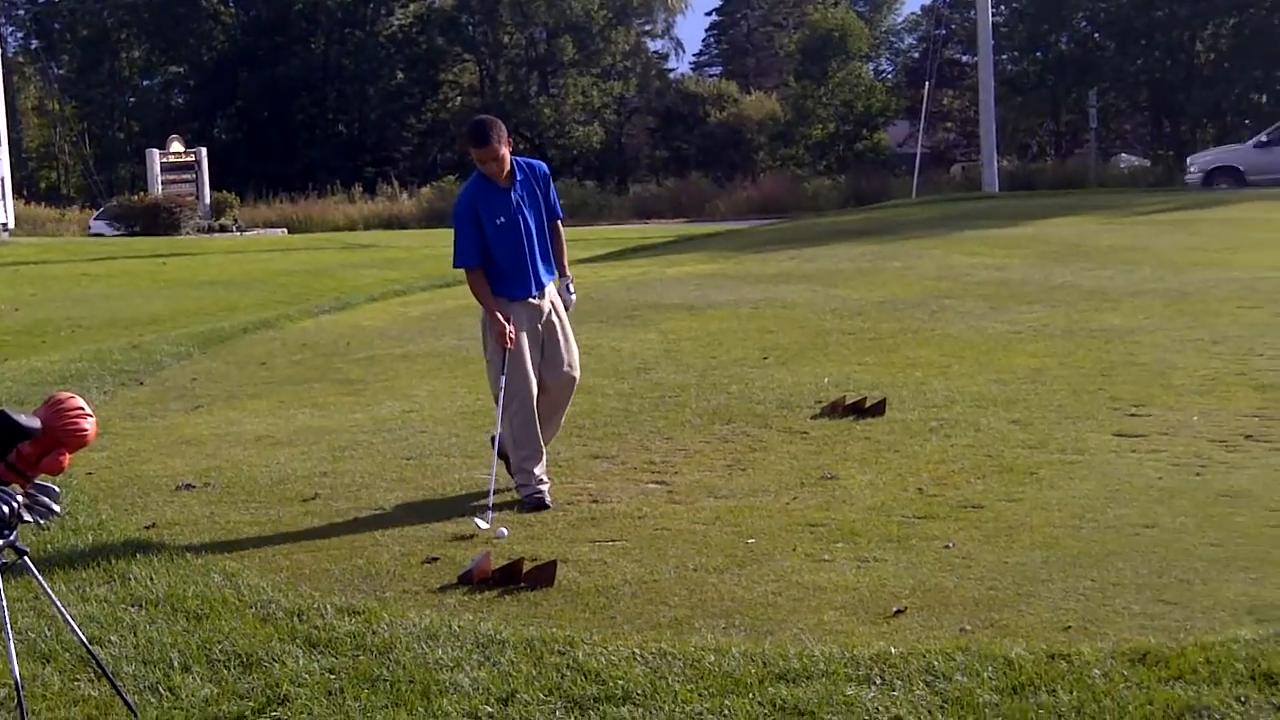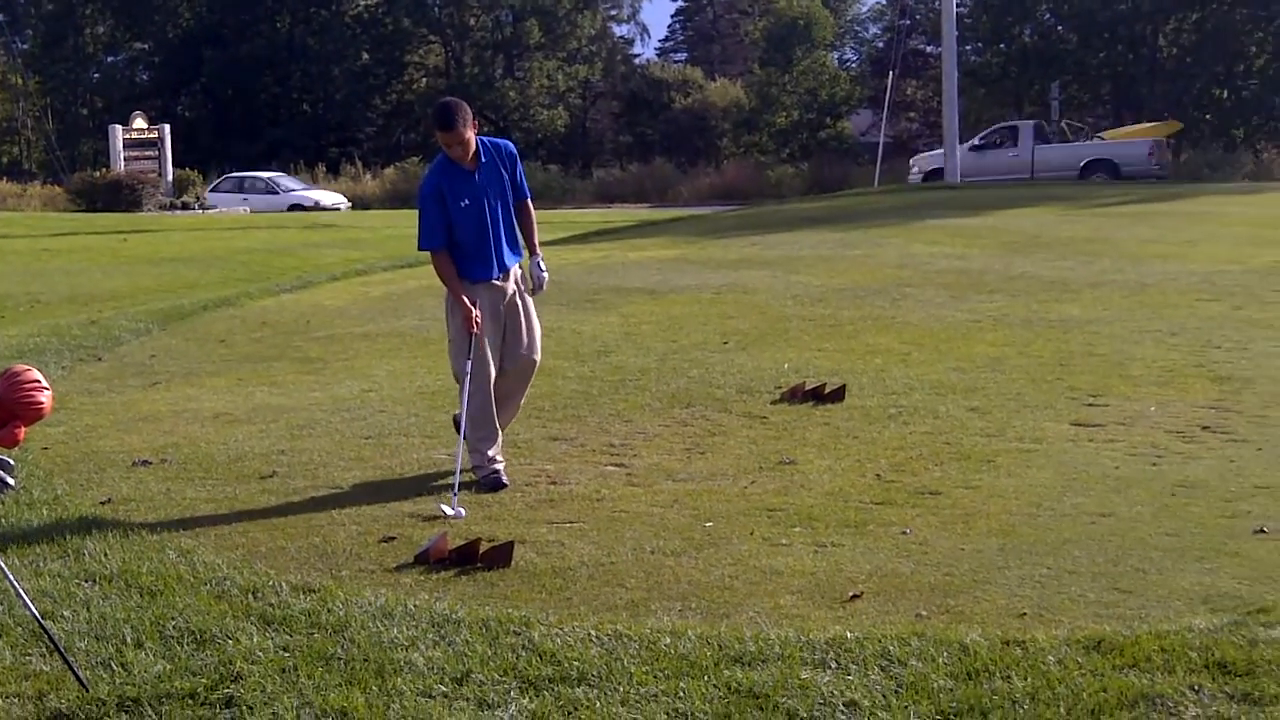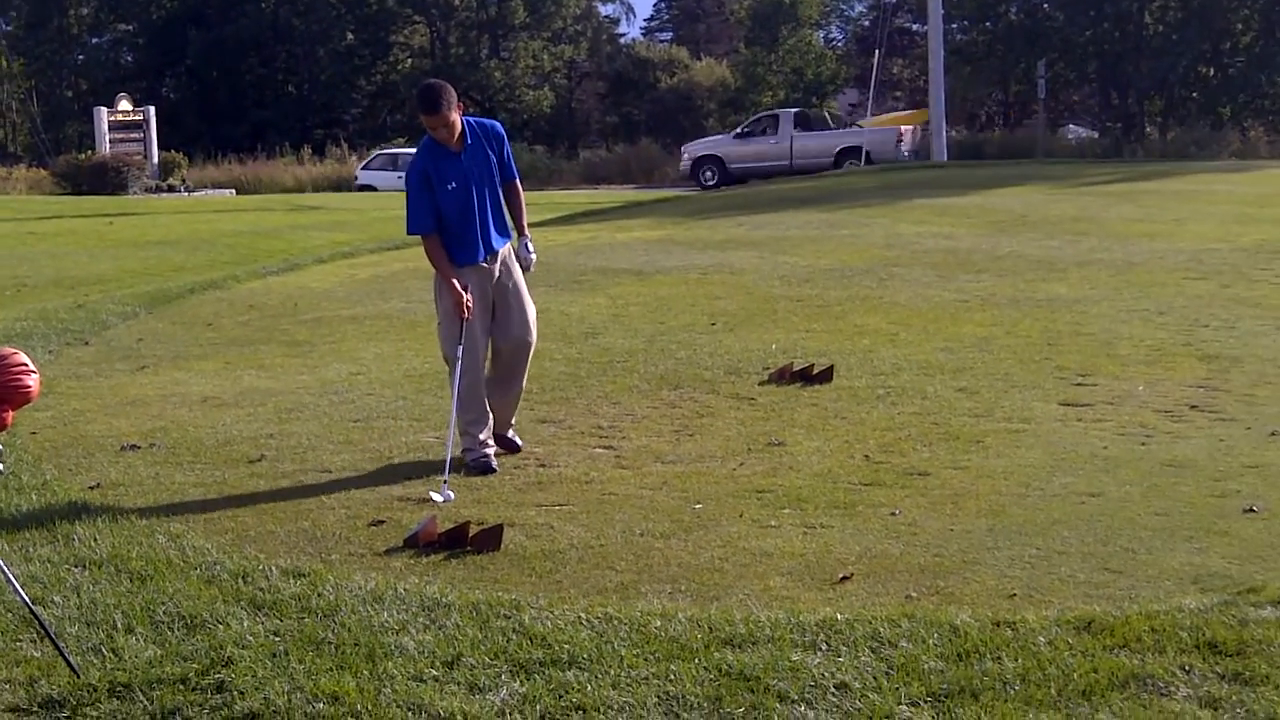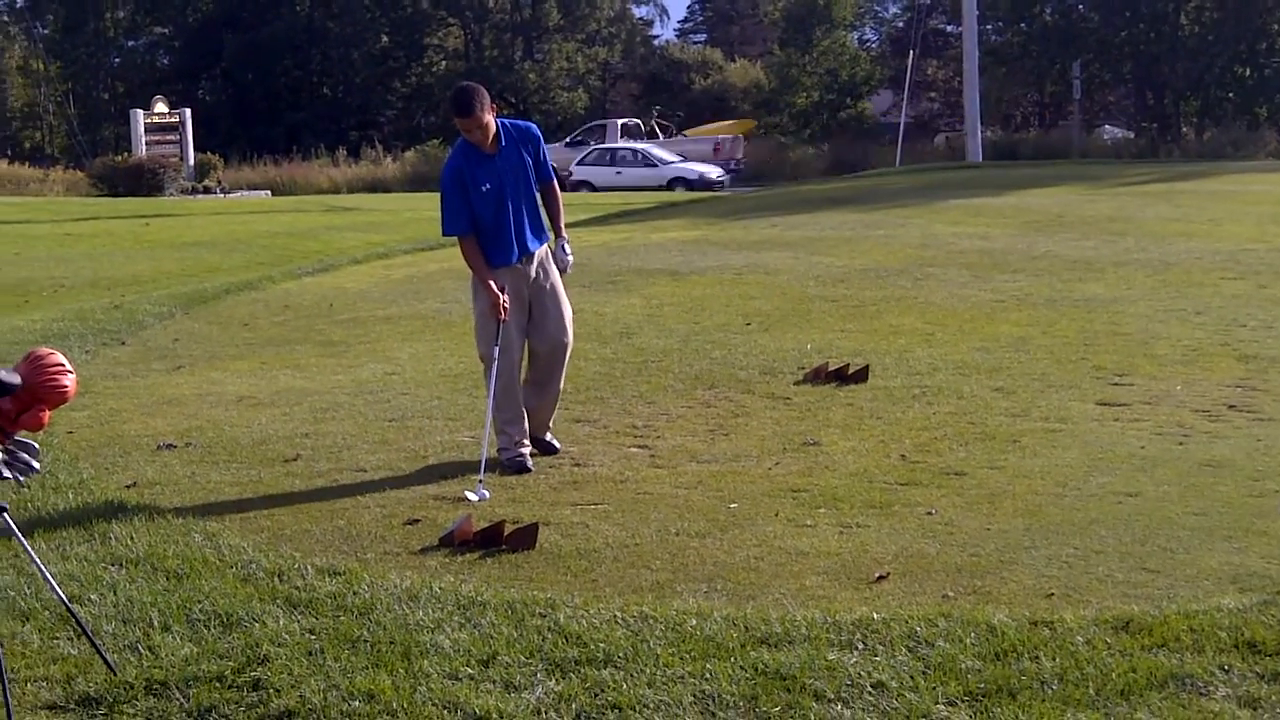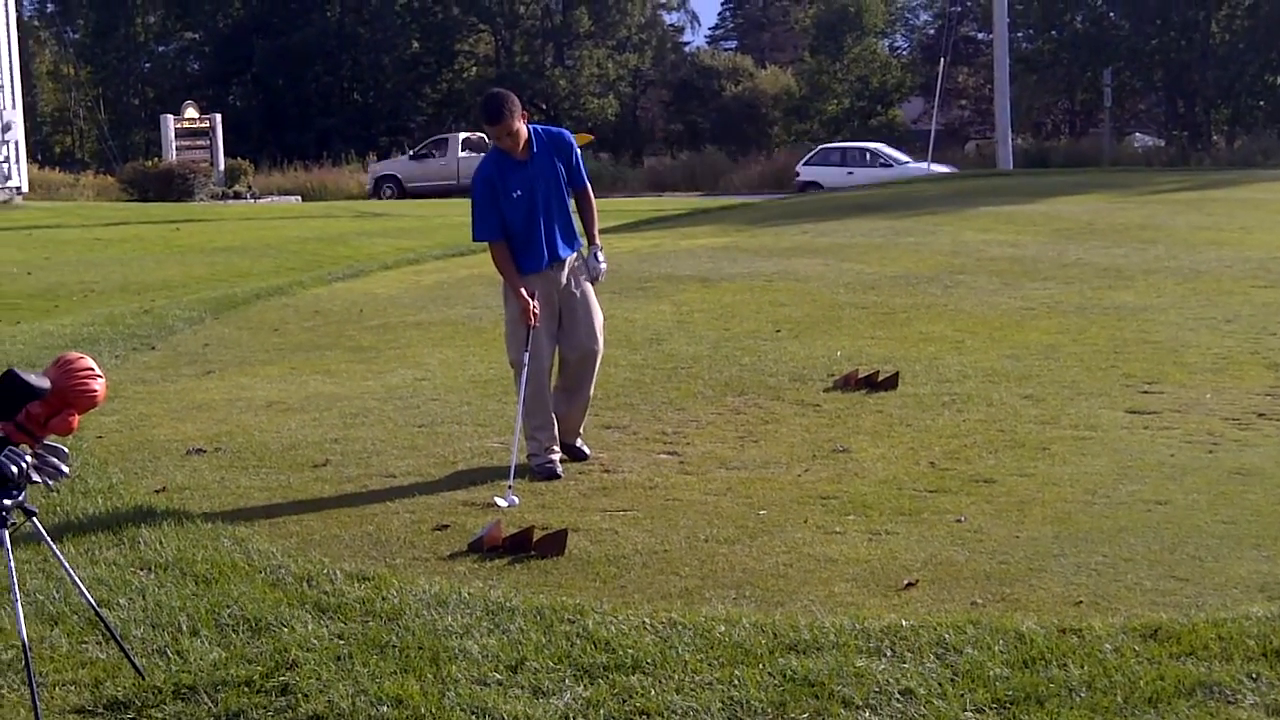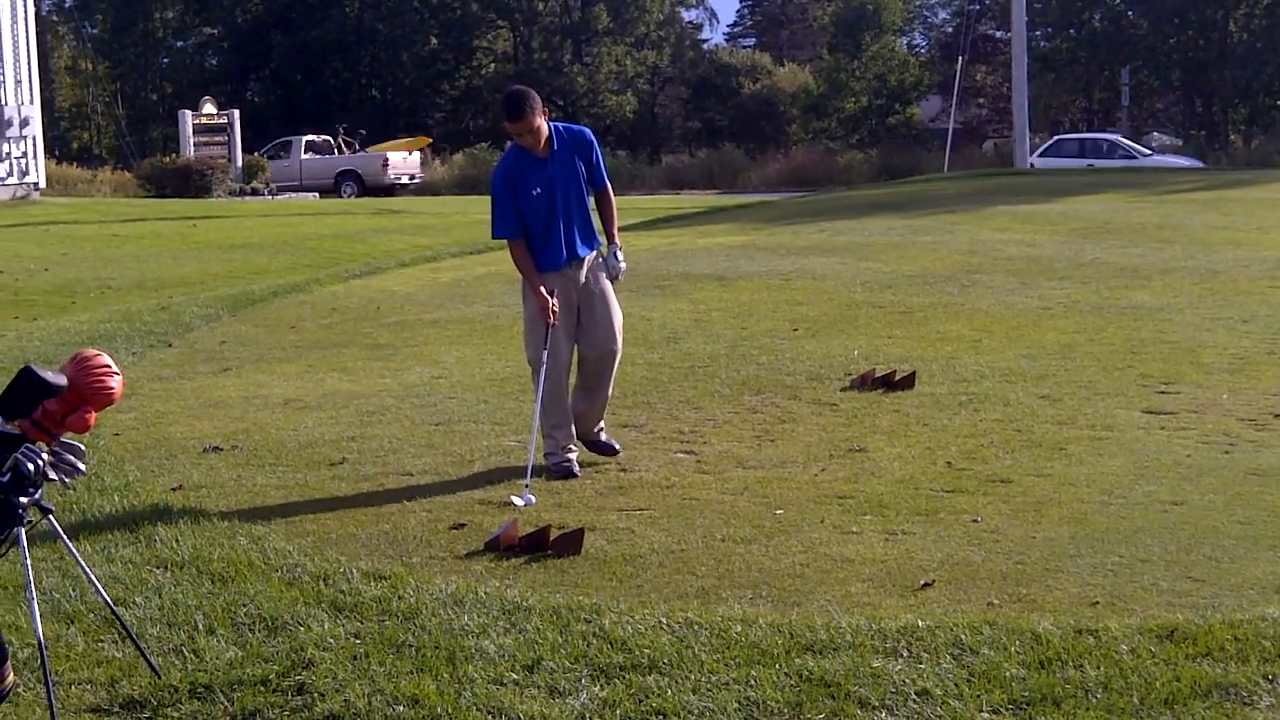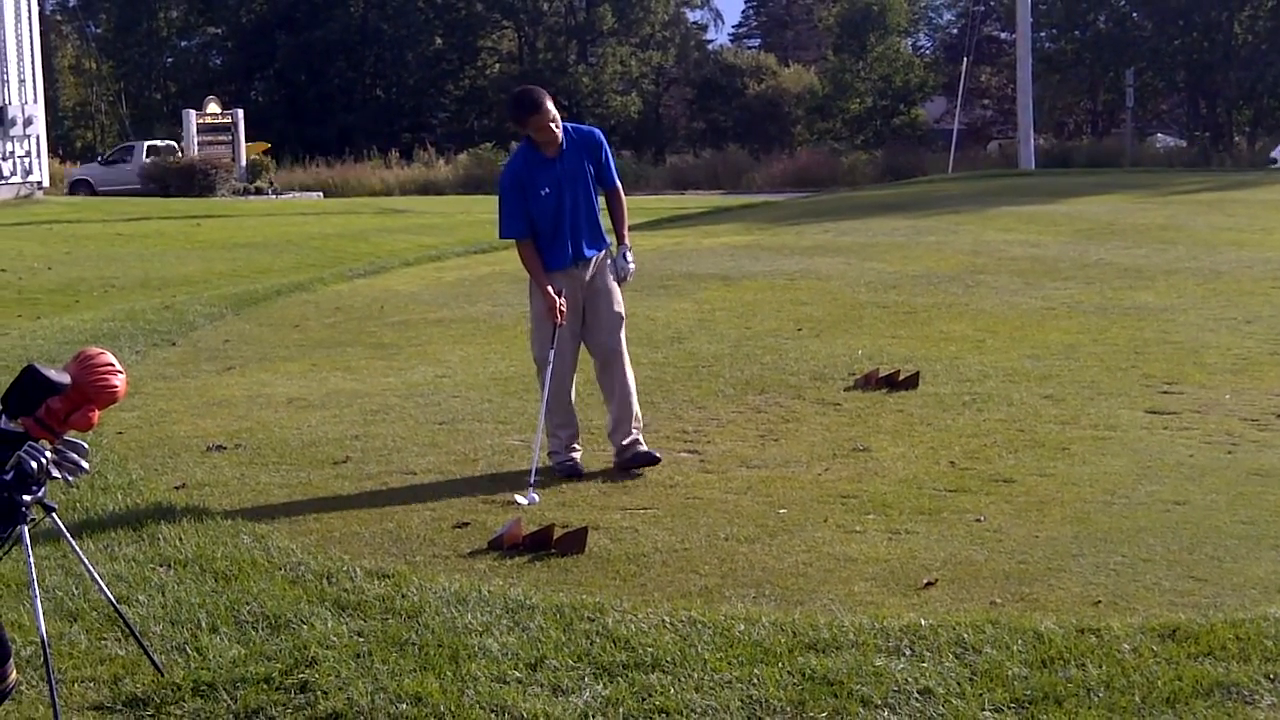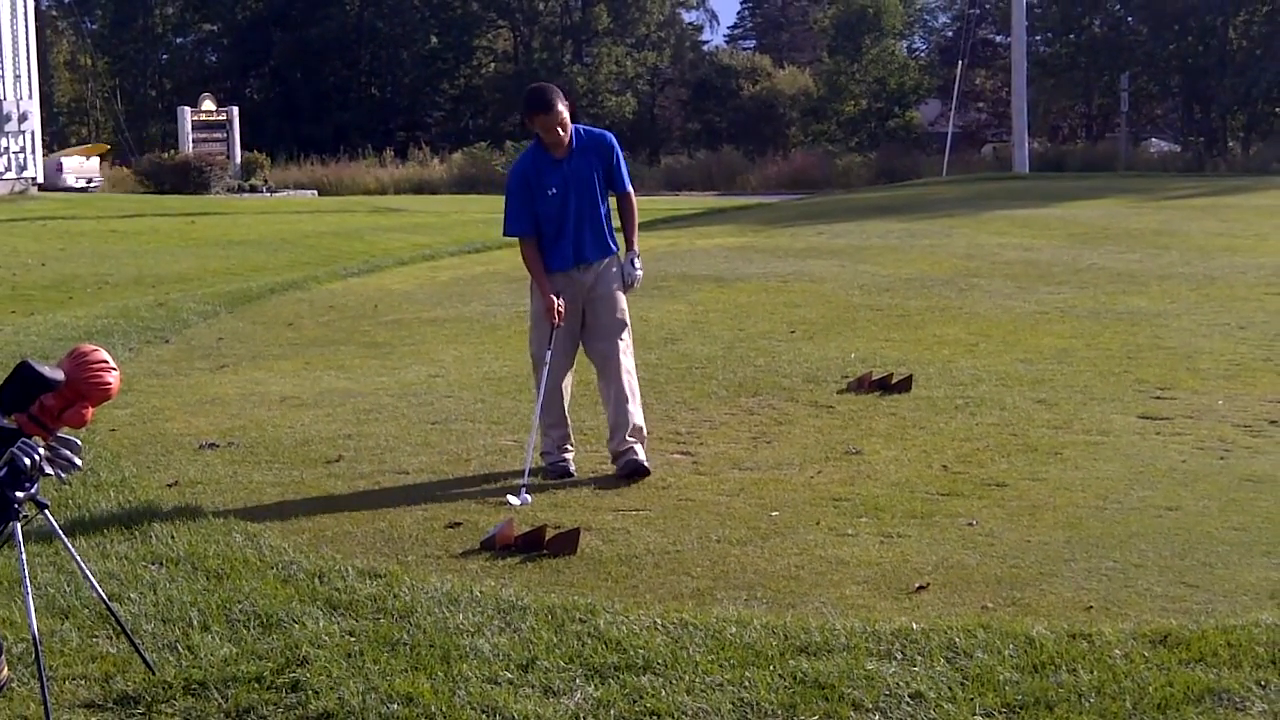
dt=0.3s
person 1, frame 1
left shoulder: (537, 174)
right shoulder: (469, 201)
right elbow: (472, 268)
left wrist: (565, 277)
right wrist: (495, 315)
left hip: (546, 293)
right hip: (507, 305)
left knee: (565, 375)
right knee: (519, 393)
left ankle: (514, 446)
right ankle: (531, 481)
person 1, frame 2
left shoulder: (505, 153)
right shoulder: (435, 183)
left elbow: (523, 205)
right elbow: (437, 250)
left wrist: (535, 256)
right wrist: (461, 299)
left hip: (512, 274)
right hip: (471, 286)
left knee: (525, 358)
right knee: (479, 374)
left ankle: (476, 425)
right ankle: (487, 460)
person 1, frame 3
left shoulder: (491, 134)
right shoulder: (421, 166)
left elbow: (511, 185)
right elbow: (428, 234)
left wrist: (524, 237)
right wrist: (452, 283)
left hip: (502, 253)
right hip: (460, 269)
left knee: (521, 337)
right knee: (468, 358)
left ankle: (500, 422)
right ankle: (477, 444)
person 1, frame 4
left shoulder: (527, 136)
right shoulder: (457, 168)
left elbow: (548, 186)
right elbow: (464, 235)
left wrist: (561, 238)
right wrist: (488, 284)
left hip: (539, 255)
right hip: (497, 270)
left knee: (557, 339)
right knee: (504, 358)
left ankle: (538, 424)
right ankle: (513, 443)
person 1, frame 5
left shoulder: (560, 143)
right shoulder: (487, 175)
left elbow: (582, 193)
right elbow: (495, 241)
left wrist: (594, 246)
right wrist: (519, 291)
left hip: (571, 263)
right hip: (527, 277)
left knee: (588, 347)
right knee: (534, 365)
left ankle: (567, 429)
right ankle: (542, 449)
person 1, frame 6
left shoulder: (581, 140)
right shoulder: (507, 172)
left elbow: (602, 191)
right elbow: (514, 239)
left wrist: (614, 245)
right wrist: (537, 289)
left hip: (590, 261)
right hip: (545, 275)
left knee: (606, 346)
right knee: (552, 364)
left ankle: (588, 425)
right ankle: (559, 448)
person 1, frame 7
left shoulder: (591, 141)
right shoulder: (516, 172)
left elbow: (613, 191)
right elbow: (523, 239)
left wrist: (624, 246)
right wrist: (545, 290)
left hip: (598, 262)
right hip: (553, 275)
left knee: (614, 352)
right knee: (556, 365)
left ankle: (628, 442)
right ankle: (564, 450)
person 1, frame 8
left shoulder: (602, 144)
right shoulder: (524, 171)
left elbow: (625, 196)
right elbow: (526, 239)
left wrist: (632, 252)
right wrist: (545, 290)
left hip: (603, 267)
right hip: (554, 276)
left knee: (616, 356)
right knee: (552, 366)
left ankle: (628, 448)
right ankle: (557, 451)
